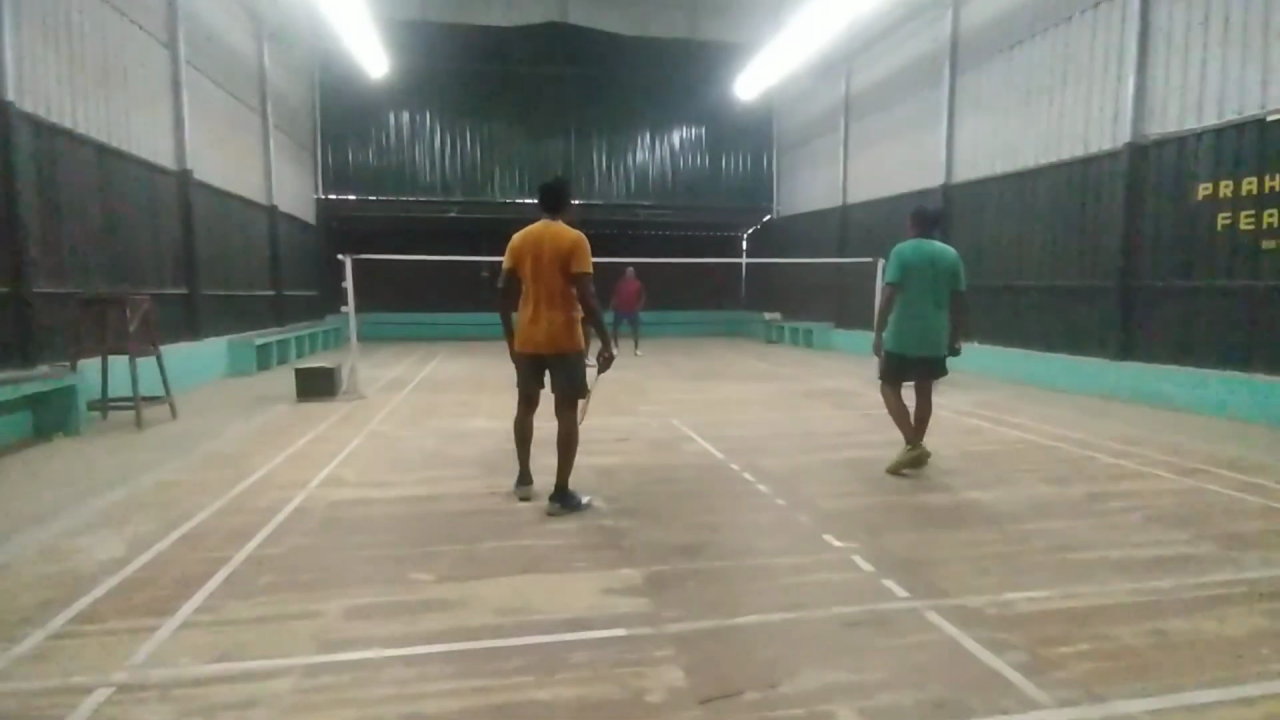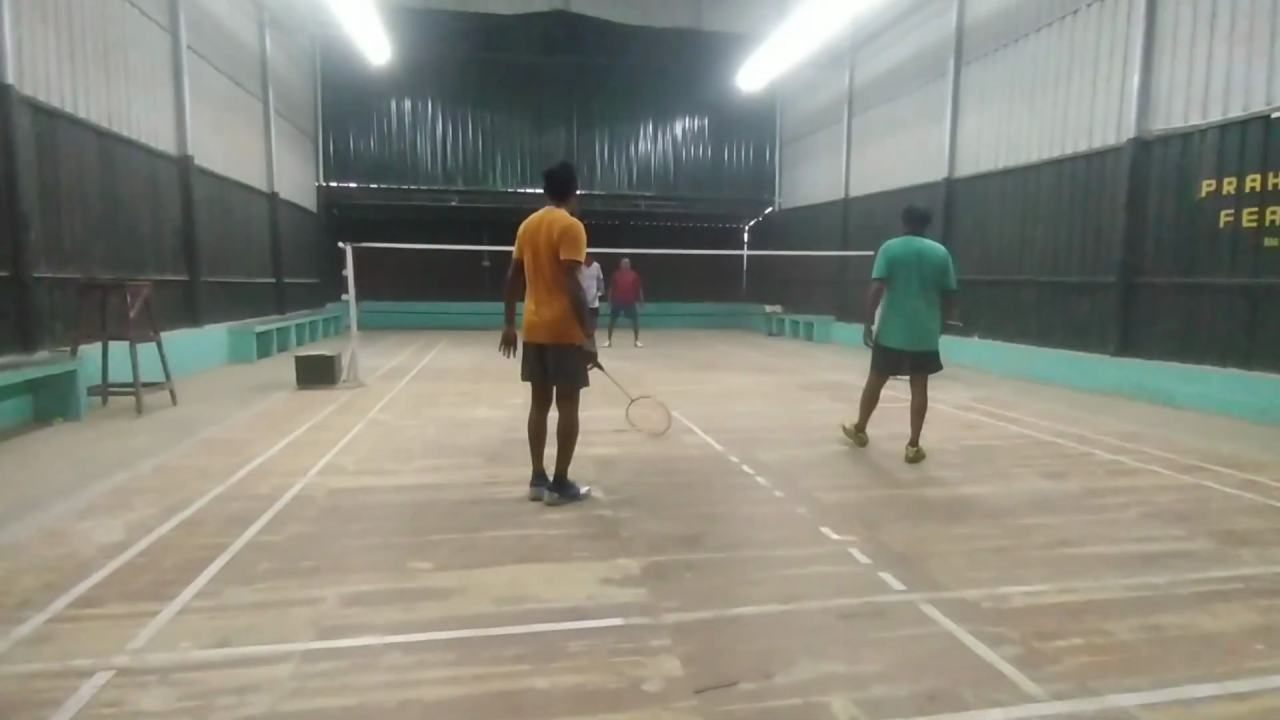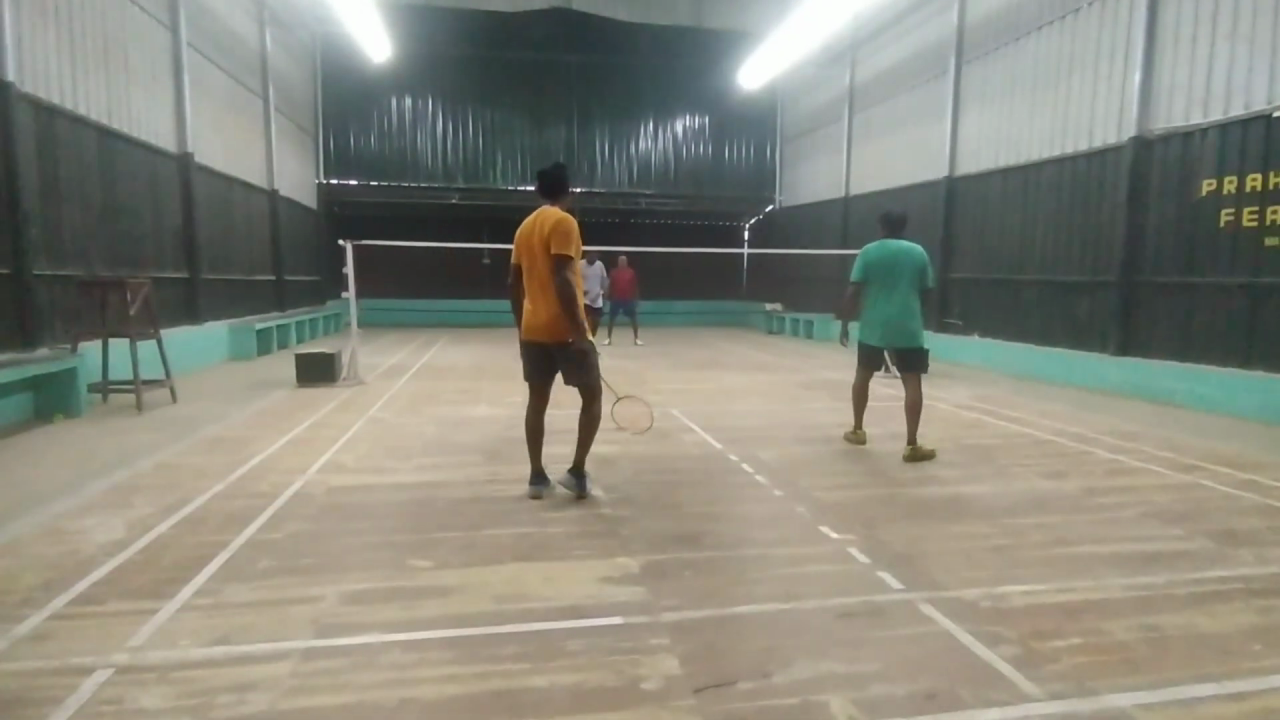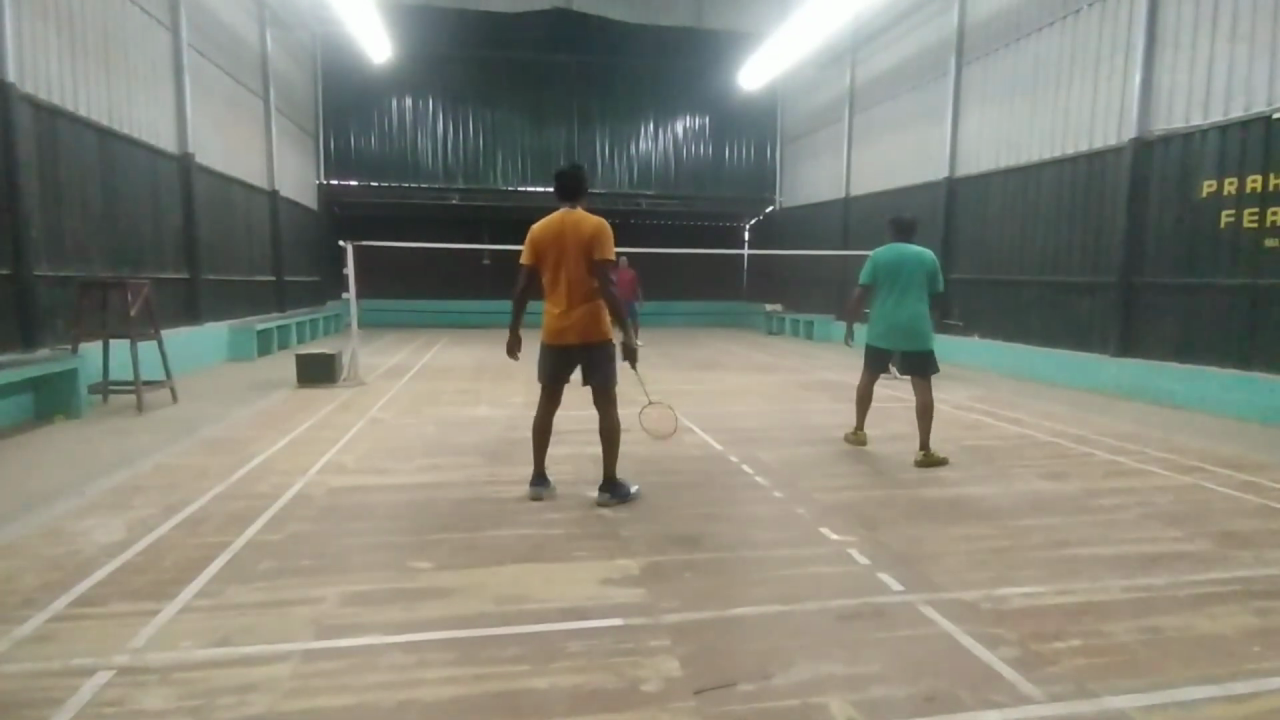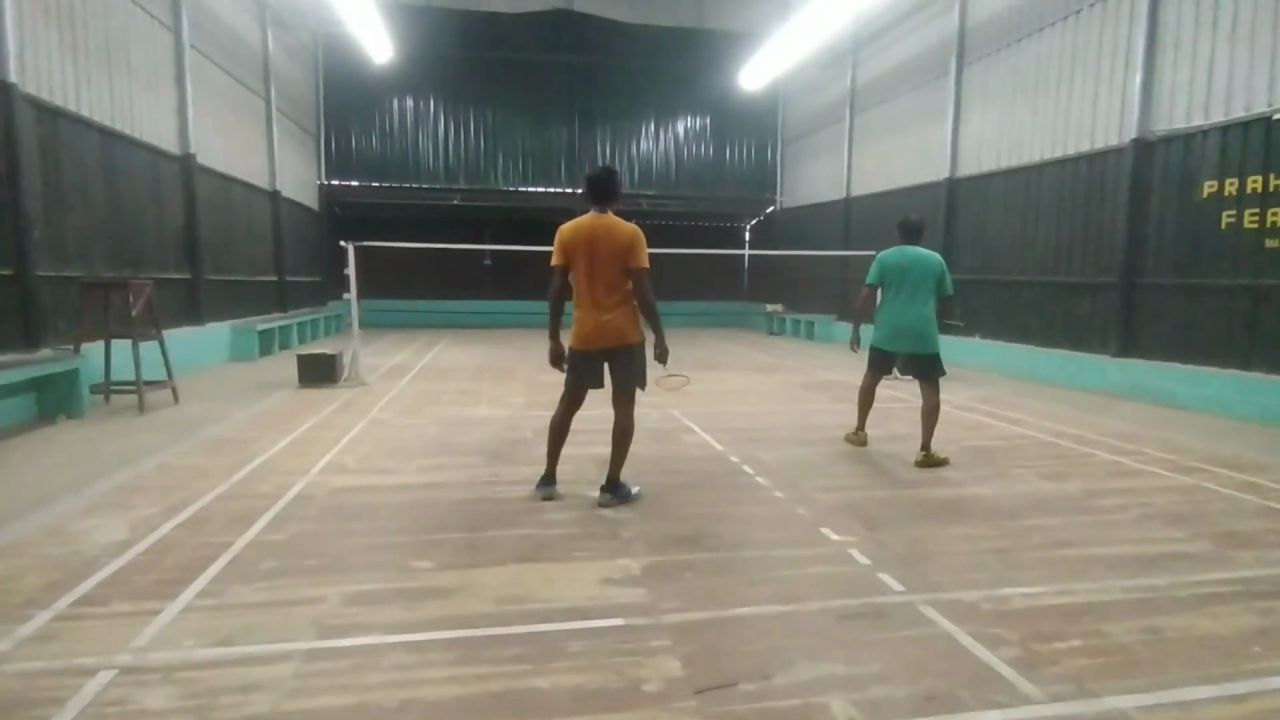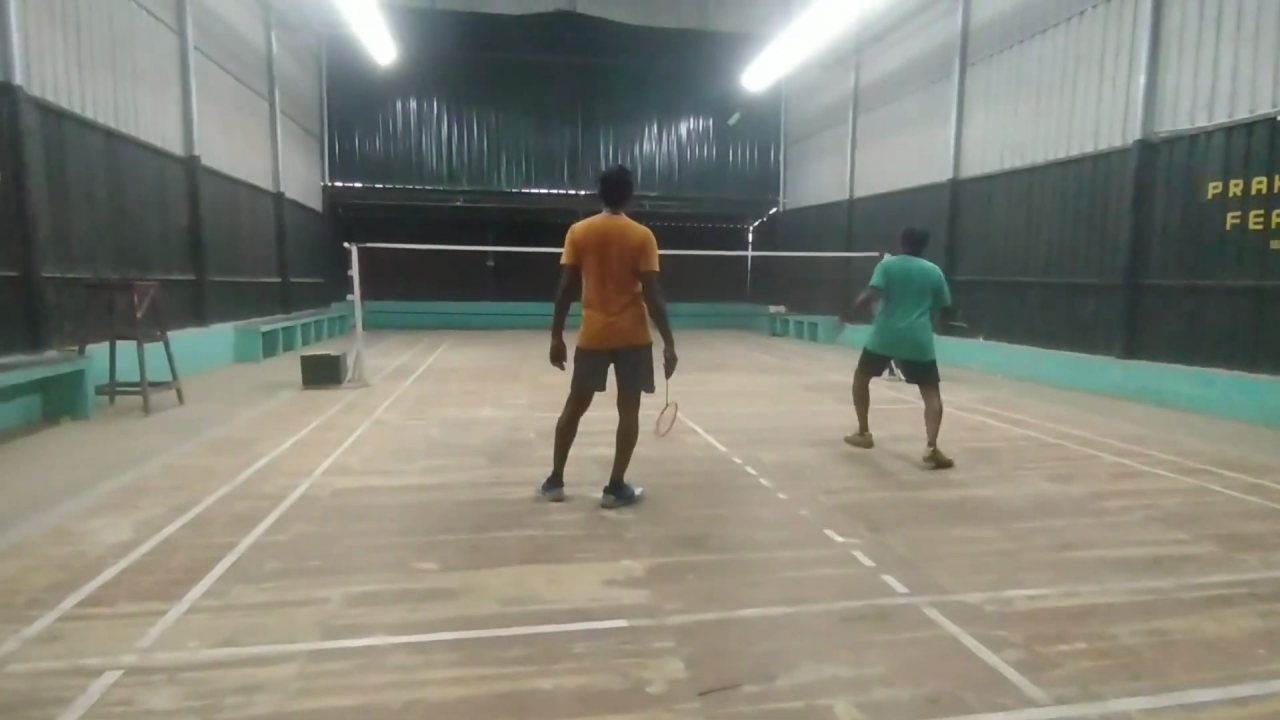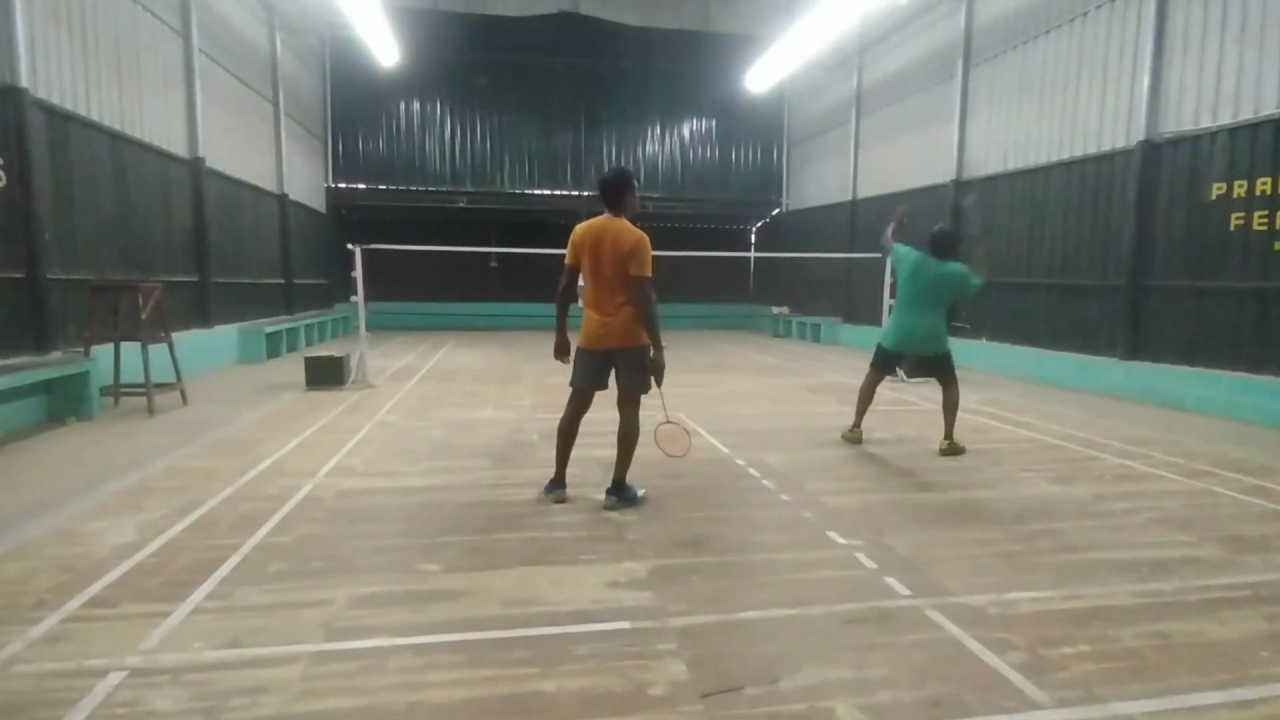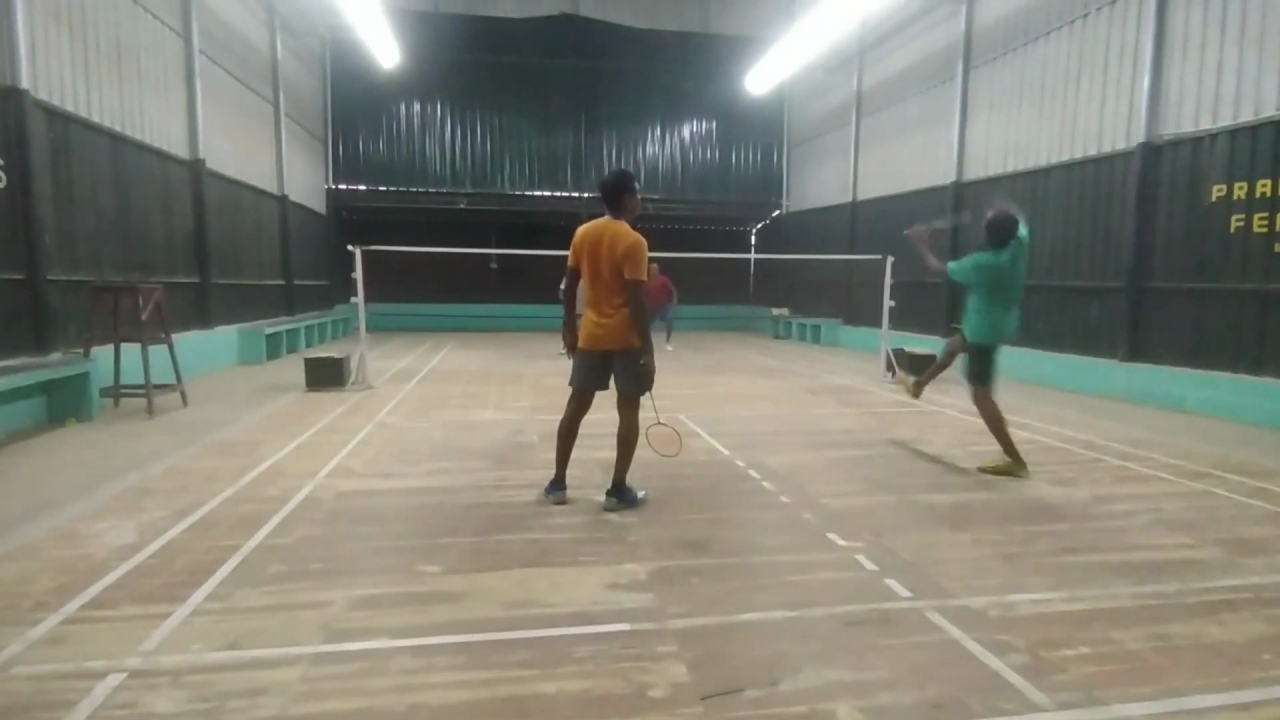
dt=0.4s
person 1, frame 1
left shoulder: (519, 240)
right shoulder: (575, 240)
left elbow: (504, 292)
right elbow: (586, 297)
left wrist: (510, 334)
right wrist: (605, 342)
left hip: (527, 340)
right hip: (565, 341)
left knee: (526, 407)
right knee: (567, 414)
left ankle: (524, 478)
right ankle: (561, 494)
person 1, frame 2
left shoulder: (527, 225)
right shoulder: (570, 226)
left elbow: (513, 279)
right elbow: (572, 284)
left wrist: (509, 324)
right wrist: (587, 337)
left hip: (533, 330)
right hip: (564, 331)
left knee: (539, 404)
right knee: (567, 405)
left ankle: (538, 479)
right ankle: (559, 484)
person 1, frame 3
left shoulder: (524, 227)
right shoulder: (563, 222)
left elbow: (514, 285)
right elbow: (562, 280)
left wrist: (522, 327)
right wrist: (579, 330)
left hip: (533, 330)
right hip: (564, 330)
left knee: (537, 401)
right knee: (592, 396)
left ankle: (537, 477)
right ankle: (576, 471)
person 1, frame 4
left shoulder: (538, 230)
right shoulder: (597, 227)
left elbow: (523, 286)
right elbow: (607, 285)
left wrist: (514, 330)
right wrist: (627, 333)
left hip: (555, 332)
right hip: (594, 331)
left knee: (547, 404)
right knee: (606, 405)
left ankle: (539, 479)
right ankle: (610, 484)
person 1, frame 5
left shoulder: (567, 232)
right shoulder: (630, 233)
left elbow: (558, 289)
right elbow: (643, 292)
left wrist: (554, 338)
right wrist: (659, 337)
left hip: (584, 335)
right hip: (625, 335)
left knee: (568, 404)
right knee: (623, 408)
left ankle: (548, 478)
right ankle: (612, 485)
person 1, frame 6
left shoulder: (578, 232)
right shoulder: (642, 236)
left elbow: (565, 288)
right elbow: (653, 295)
left wrist: (557, 336)
right wrist: (669, 343)
left hip: (592, 335)
right hip: (632, 336)
left knee: (574, 406)
right knee: (628, 409)
left ankle: (555, 481)
right ankle: (616, 487)
person 1, frame 7
left shoulder: (580, 232)
right shoulder: (636, 239)
left elbow: (565, 288)
right elbow: (642, 300)
left wrist: (560, 332)
right wrist: (657, 349)
left hip: (592, 336)
right hip: (630, 337)
left knee: (576, 406)
right knee: (629, 410)
left ankle: (558, 482)
right ankle: (618, 489)
person 1, frame 8
left shoulder: (582, 234)
right shoulder: (633, 242)
left elbow: (569, 287)
right elbow: (635, 303)
left wrist: (570, 328)
right wrist: (648, 352)
left hip: (591, 336)
right hip: (626, 339)
left knee: (576, 407)
right knee: (628, 411)
left ankle: (558, 483)
right ankle: (618, 490)
person 2, frame 1
left shoulder: (902, 252)
right shoulder: (951, 255)
left elbow: (889, 295)
right elbow: (958, 301)
left wrist: (878, 333)
right wrist: (955, 337)
left hip: (902, 337)
right hip: (934, 338)
left knee: (890, 389)
right knee: (924, 392)
left ankle: (914, 446)
right ankle: (915, 446)
person 2, frame 2
left shoulder: (890, 248)
right shoulder: (940, 253)
left elbow: (876, 289)
right elbow: (948, 296)
left wrist: (868, 324)
right wrist: (939, 323)
left hip: (891, 330)
right hip: (925, 332)
left knee: (875, 381)
right knee: (919, 386)
left ankle: (859, 430)
right ankle: (913, 446)
person 2, frame 3
left shoulder: (868, 252)
right shoulder: (918, 252)
left elbow: (853, 292)
right elbow: (925, 292)
left wrist: (844, 324)
left hip: (873, 327)
right hip: (907, 328)
left knee: (863, 376)
right knee: (912, 383)
left ankle: (857, 430)
right ankle: (912, 445)
person 2, frame 4
left shoulder: (878, 255)
right shoulder: (928, 257)
left elbow: (860, 294)
right elbow: (936, 298)
left wrist: (849, 324)
left hip: (881, 330)
right hip: (917, 332)
left knee: (868, 378)
right knee: (923, 388)
left ankle: (858, 431)
right ankle: (924, 451)
person 2, frame 5
left shoulder: (884, 258)
right shoulder: (936, 260)
left elbow: (867, 296)
right elbow: (946, 303)
left wrist: (856, 329)
left hip: (887, 332)
right hip: (923, 335)
left knee: (871, 379)
right knee: (930, 390)
left ankle: (859, 432)
right ankle: (925, 451)
person 2, frame 6
left shoulder: (888, 265)
right shoulder: (934, 272)
left elbow: (868, 296)
right elbow: (943, 309)
left hip: (885, 337)
right hip: (919, 341)
left knee: (861, 378)
right knee: (932, 395)
left ankle: (863, 433)
right ankle: (932, 447)
person 2, frame 7
left shoulder: (909, 258)
right shoulder: (958, 273)
left elbow: (887, 242)
right elbow: (977, 285)
left wrist: (896, 222)
left hip: (898, 335)
right hip: (932, 339)
left knee: (873, 377)
right knee: (950, 383)
left ankle: (855, 428)
right ankle: (949, 440)
person 2, frame 8
left shoulder: (979, 263)
right shoulder: (1019, 243)
left elbow: (939, 269)
right elbow: (1018, 217)
left wrist: (921, 245)
right wrist: (1004, 206)
left hip: (984, 331)
right hip: (1002, 325)
left knee: (980, 394)
right knee: (954, 343)
left ankle: (1014, 459)
right ankle: (919, 384)
